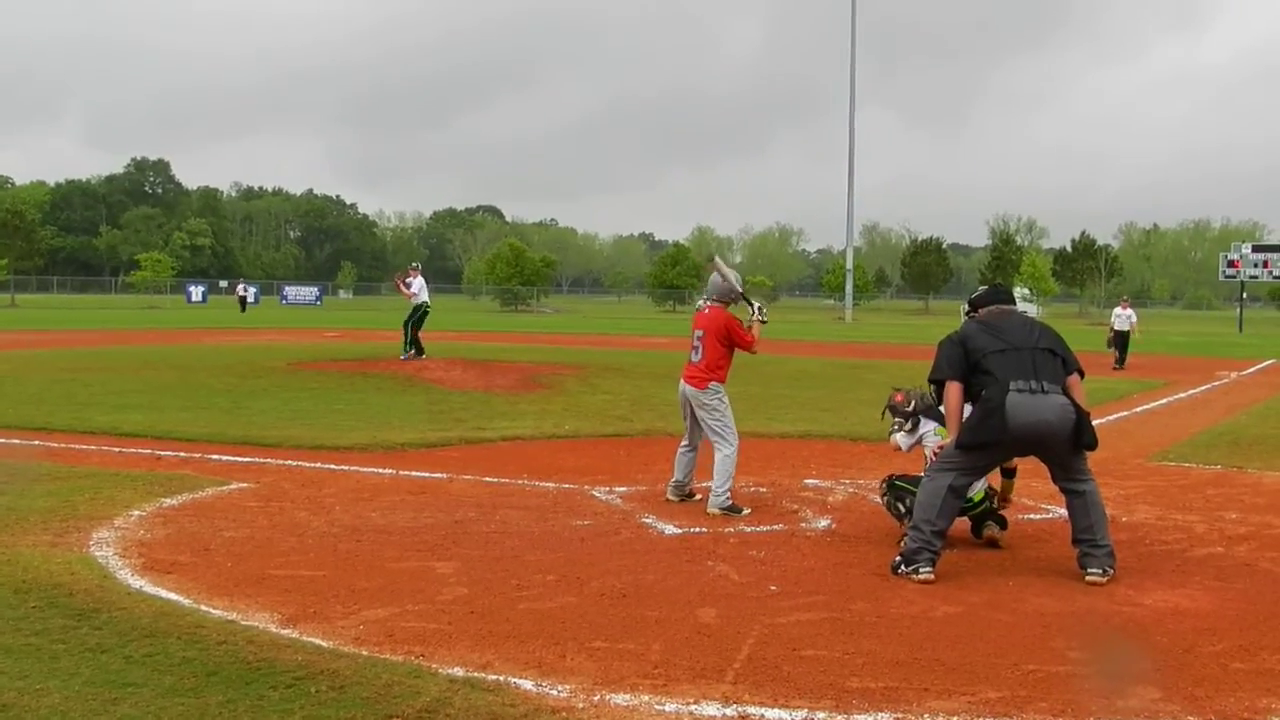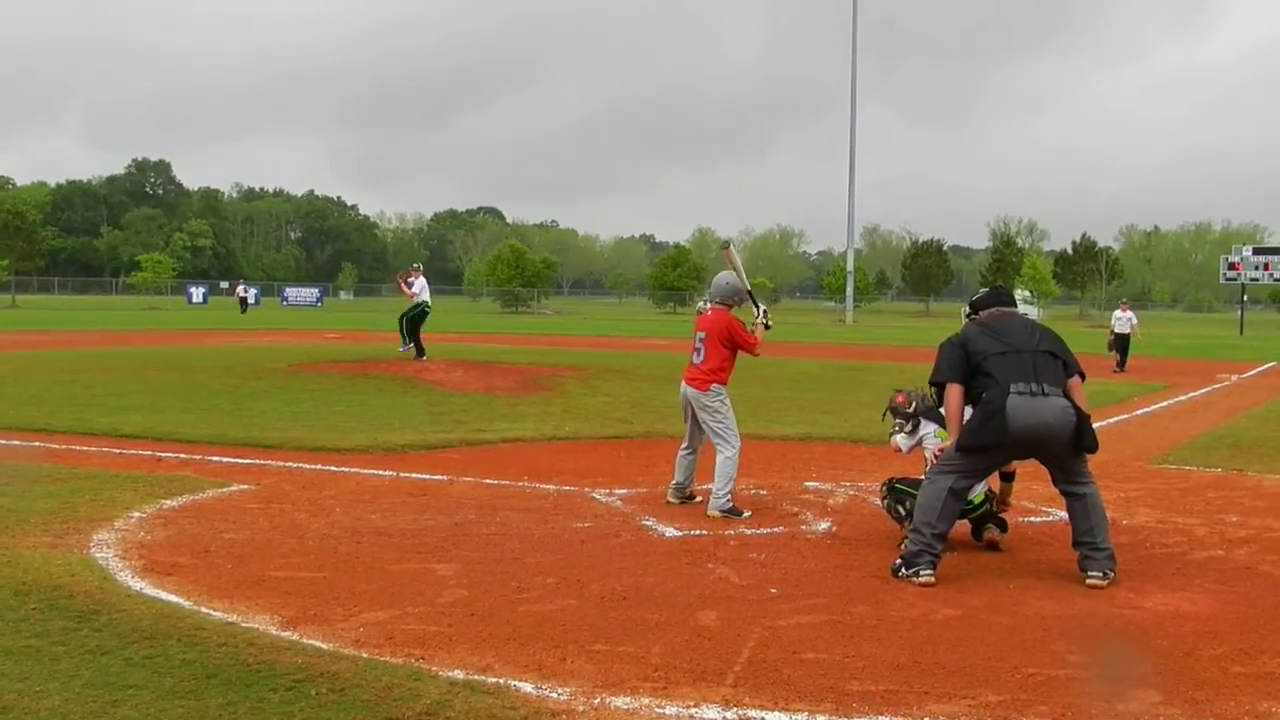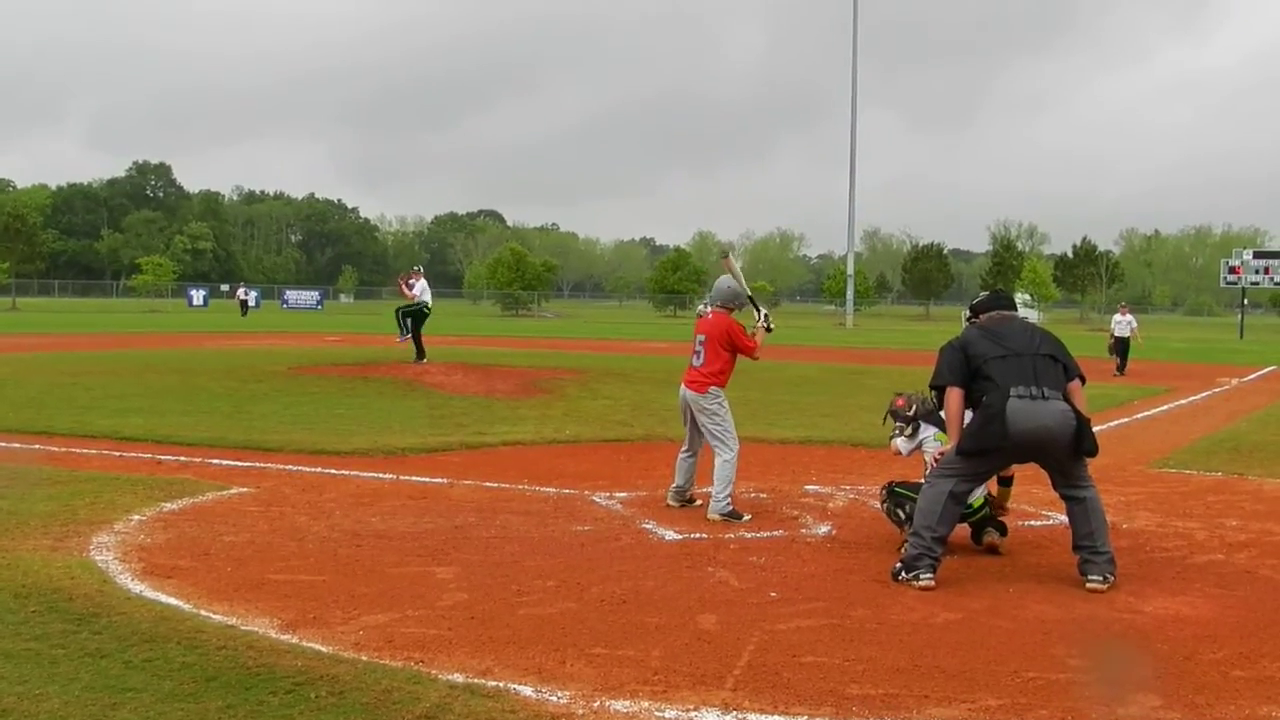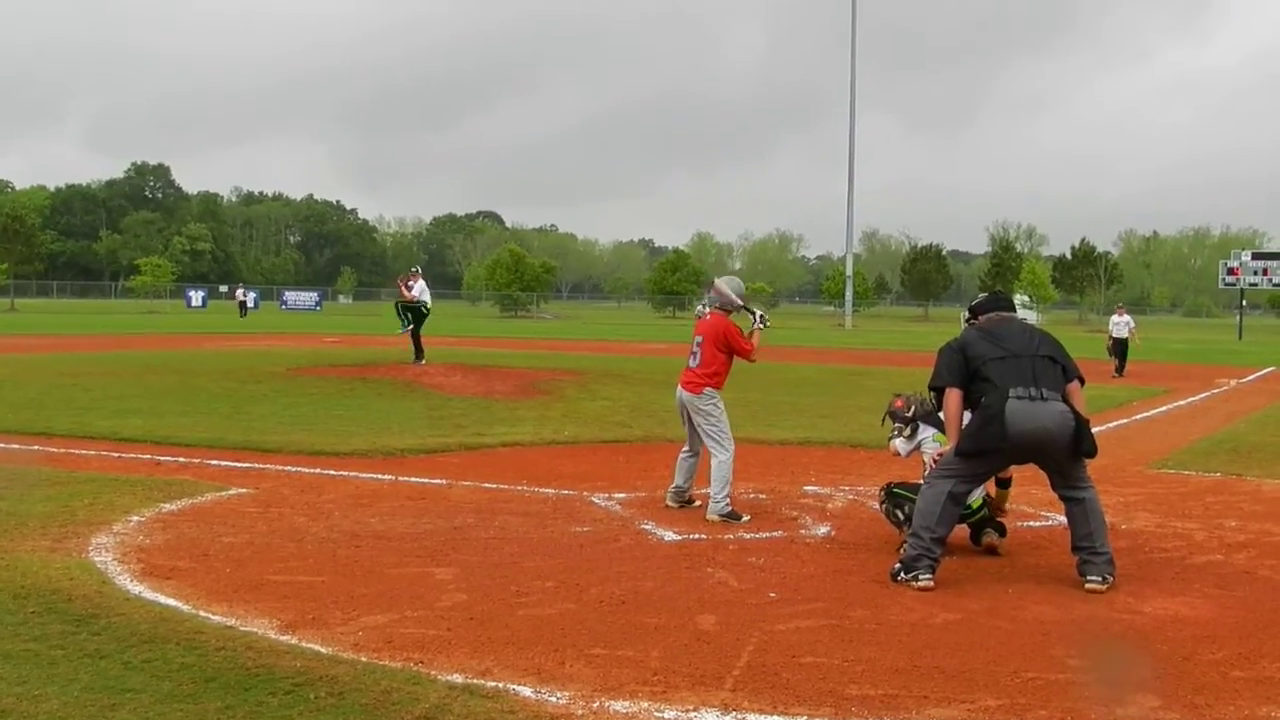
dt=0.1s
person 1, frame 1
left shoulder: (965, 333)
right shoulder: (1043, 330)
left elbow: (953, 386)
right elbow: (1073, 379)
left wrist: (953, 438)
right wrist: (1080, 429)
left hip: (1004, 408)
right hip: (1056, 409)
left knee: (943, 474)
right knee: (1079, 480)
left ankle: (918, 559)
right ankle: (1098, 562)
person 1, frame 2
left shoulder: (966, 336)
right shoulder: (1044, 332)
left elbow: (953, 388)
right elbow: (1074, 382)
left wrist: (954, 440)
right wrist: (1082, 431)
left hip: (1005, 410)
right hip: (1057, 411)
left knee: (944, 476)
right knee: (1079, 484)
left ankle: (918, 562)
right ankle: (1099, 565)
person 1, frame 3
left shoulder: (966, 339)
right shoulder: (1045, 336)
left elbow: (954, 391)
right elbow: (1074, 385)
left wrist: (954, 444)
right wrist: (1081, 435)
left hip: (1005, 414)
right hip: (1057, 415)
left knee: (944, 480)
right knee: (1079, 487)
left ankle: (919, 566)
right ankle: (1099, 569)
person 1, frame 4
left shoulder: (965, 340)
right shoulder: (1043, 337)
left elbow: (953, 392)
right elbow: (1073, 387)
left wrist: (953, 445)
right wrist: (1081, 436)
left hip: (1004, 415)
right hip: (1056, 416)
left knee: (943, 481)
right knee: (1078, 488)
left ankle: (918, 566)
right ankle: (1098, 570)
person 2, frame 1
left shoulder: (700, 315)
right shoulder: (726, 319)
right elbow: (752, 346)
left wrist: (751, 323)
right wrist: (756, 318)
left hip: (687, 383)
right hip: (707, 388)
left knee: (691, 440)
right knee: (727, 443)
left ankle: (678, 488)
right ankle: (720, 500)
person 2, frame 2
left shoulder: (702, 317)
right shoulder: (729, 321)
right elbow: (755, 349)
left wrist: (755, 326)
right wrist: (760, 321)
left hip: (688, 385)
right hip: (709, 390)
left knee: (692, 442)
right knee: (729, 446)
left ankle: (679, 490)
right ankle: (720, 503)
person 2, frame 3
left shoulder: (703, 320)
right shoulder: (729, 324)
right elbow: (754, 352)
left wrist: (757, 328)
right wrist: (761, 325)
left hip: (688, 388)
right hip: (708, 393)
left knee: (692, 445)
right knee: (727, 448)
left ankle: (679, 494)
right ankle: (720, 507)
person 2, frame 4
left shoulder: (702, 321)
right shoulder: (726, 326)
right elbow: (751, 355)
left wrist: (753, 329)
right wrist: (757, 327)
left hip: (685, 389)
right hip: (704, 394)
left knee: (692, 446)
right knee: (723, 449)
left ankle: (678, 494)
right ankle: (719, 507)
person 3, frame 1
left shoulder: (924, 420)
left elbow: (895, 443)
right elbow: (1008, 460)
left wrist: (900, 415)
right wrist: (1005, 494)
right hip: (975, 500)
left knee: (889, 486)
right ankle: (990, 525)
person 3, frame 2
left shoulder: (924, 422)
left elbow: (895, 444)
right elbow: (1007, 463)
left wrist: (901, 416)
right wrist: (1004, 497)
right hip: (975, 503)
left knee: (889, 489)
right ankle: (990, 528)
person 3, frame 3
left shoulder: (925, 425)
left elbow: (895, 447)
right elbow: (1005, 468)
left wrist: (901, 420)
right wrist: (1001, 502)
right hip: (973, 506)
left knee: (889, 492)
right ankle: (990, 532)
person 3, frame 4
left shoulder: (923, 426)
left elbow: (894, 448)
right elbow: (1004, 469)
left wrist: (900, 421)
right wrist: (1000, 503)
right hip: (972, 507)
left knee: (887, 493)
right ankle: (988, 532)
